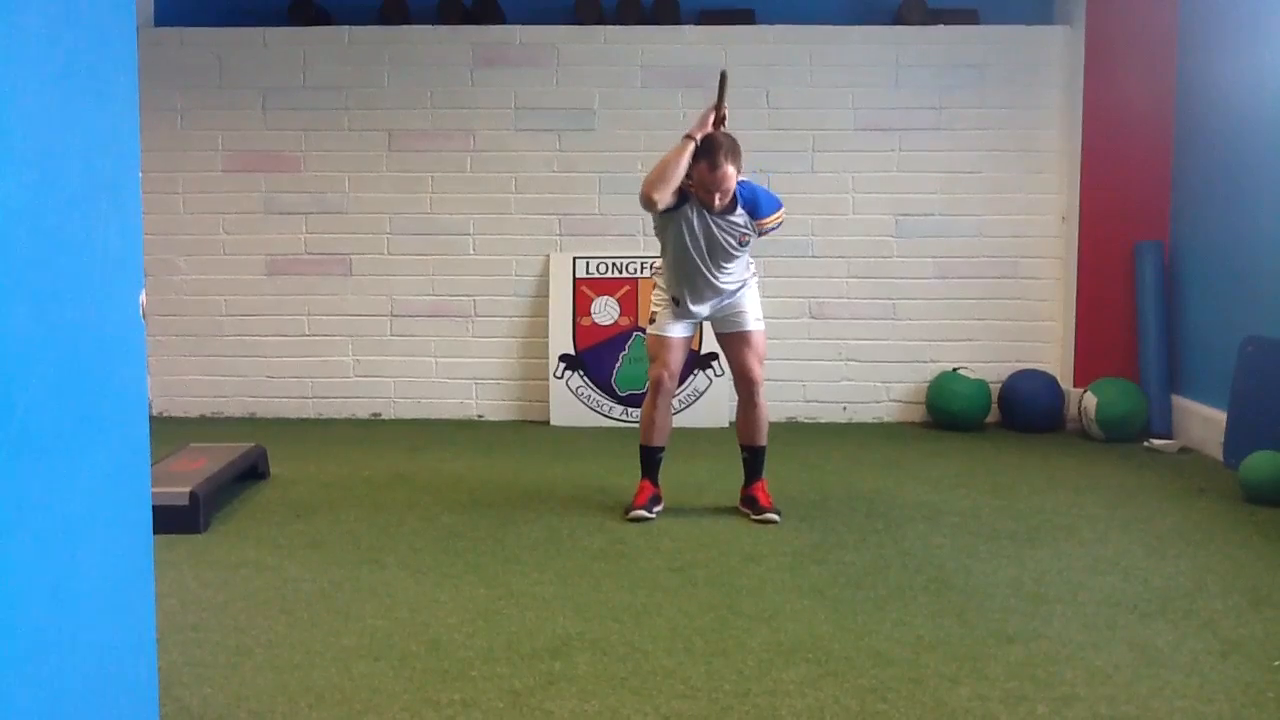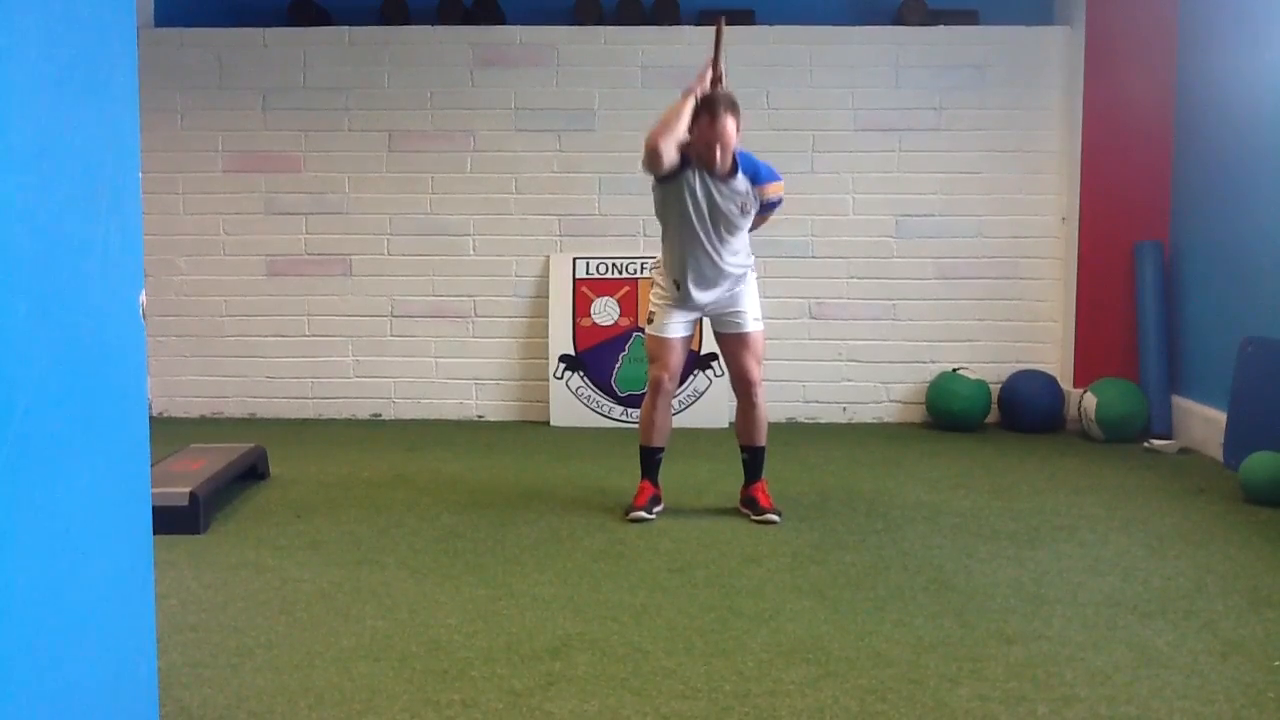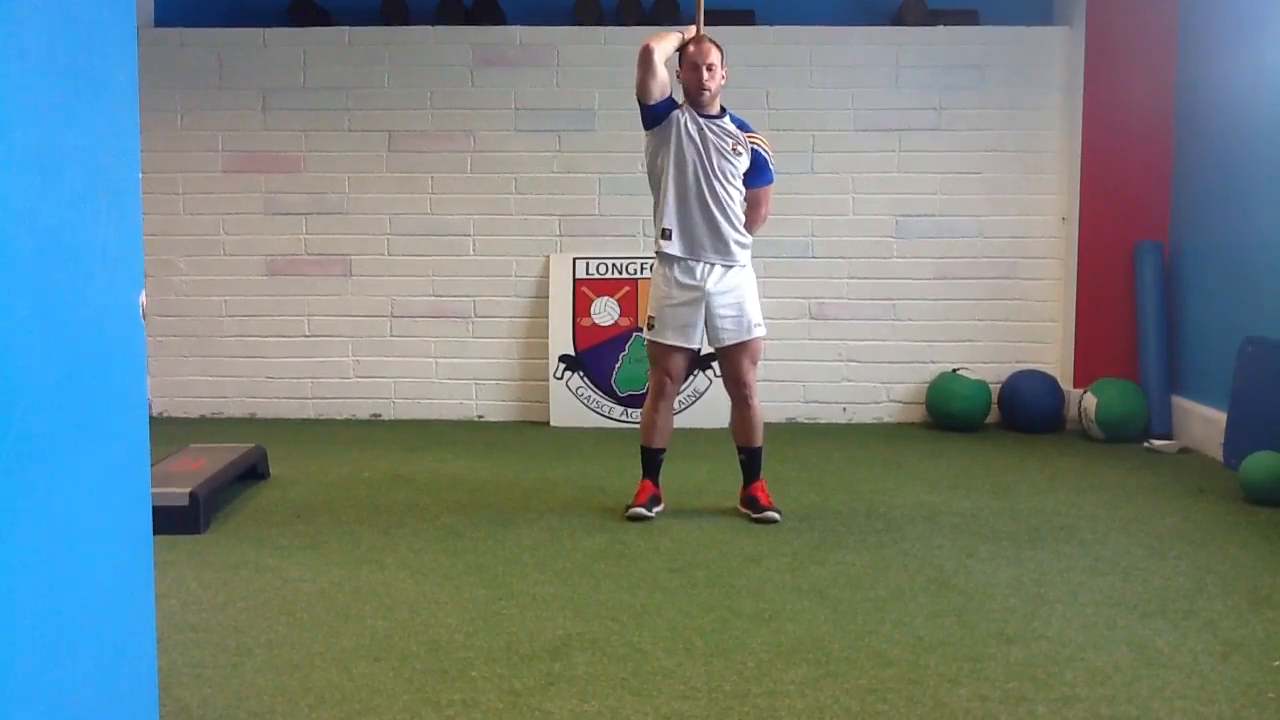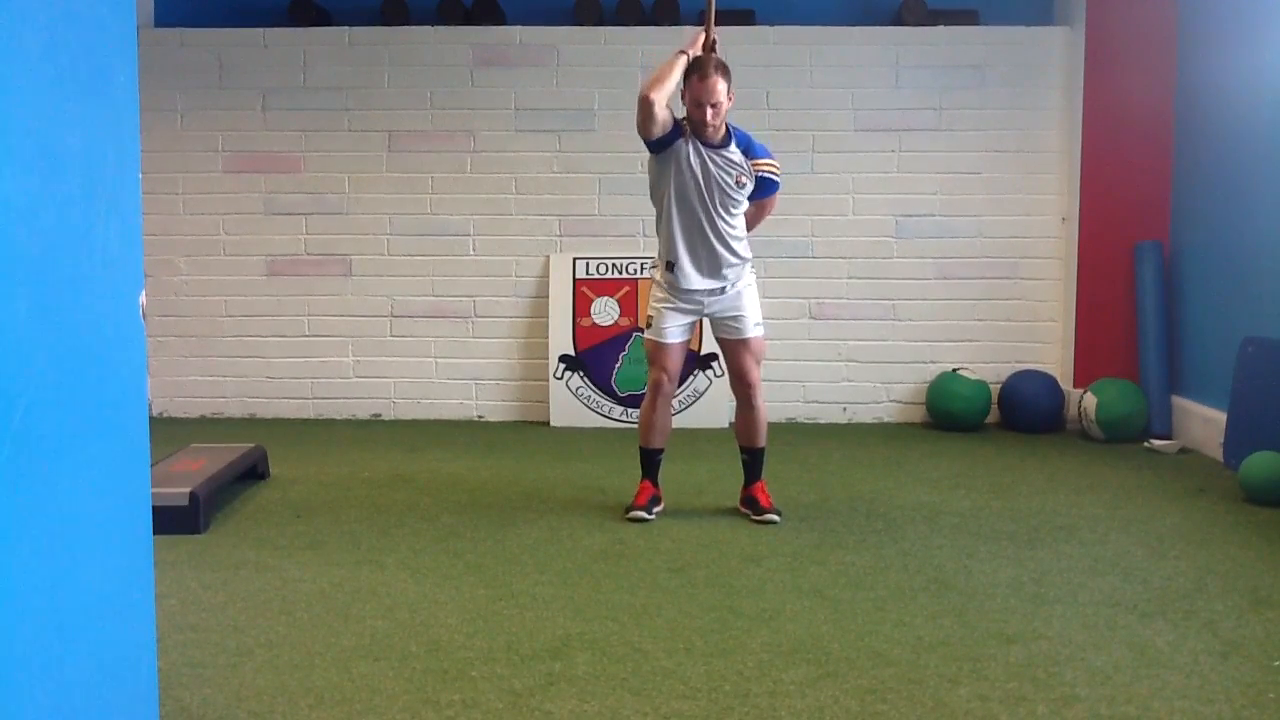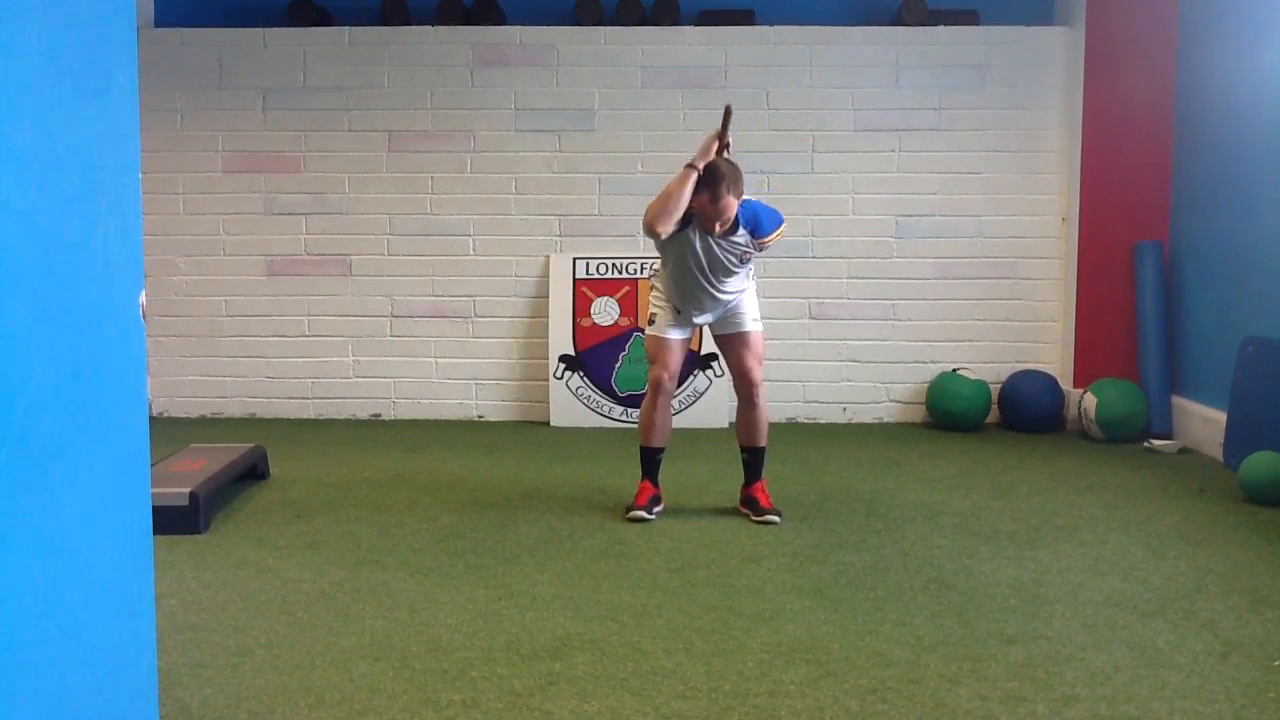
dt=1s
person 1, frame 1
left shoulder: (759, 203)
right shoulder: (675, 194)
right elbow: (650, 196)
right wrist: (693, 136)
left hip: (735, 292)
right hip: (676, 292)
left knee: (752, 382)
right knee: (661, 381)
left ankle: (754, 487)
right ankle: (649, 486)
person 1, frame 2
left shoulder: (758, 176)
right shoulder: (674, 163)
right elbow: (655, 147)
right wrist: (693, 93)
left hip: (734, 287)
right hip: (676, 288)
left knee: (750, 384)
right knee: (661, 383)
left ankle: (754, 487)
right ankle: (649, 486)
person 1, frame 3
left shoulder: (747, 137)
right shoulder: (665, 119)
left elbow: (759, 206)
right elbow: (650, 53)
right wrist: (683, 34)
left hip: (733, 274)
right hip: (675, 274)
left knee: (744, 386)
right knee: (663, 384)
left ankle: (753, 487)
right ankle: (649, 486)
person 1, frame 4
left shoulder: (753, 154)
right shoulder: (668, 141)
right elbow: (650, 99)
right wrist: (686, 53)
left hip: (733, 284)
right hip: (675, 285)
left knee: (749, 385)
right knee: (660, 384)
left ankle: (753, 488)
right ankle: (648, 486)
person 1, frame 5
left shoulder: (760, 220)
right shoulder: (676, 211)
right elbow: (654, 227)
right wrist: (695, 164)
left hip: (733, 297)
right hip: (674, 297)
left knee: (751, 383)
right knee: (661, 382)
left ankle: (754, 488)
right ankle: (649, 487)
